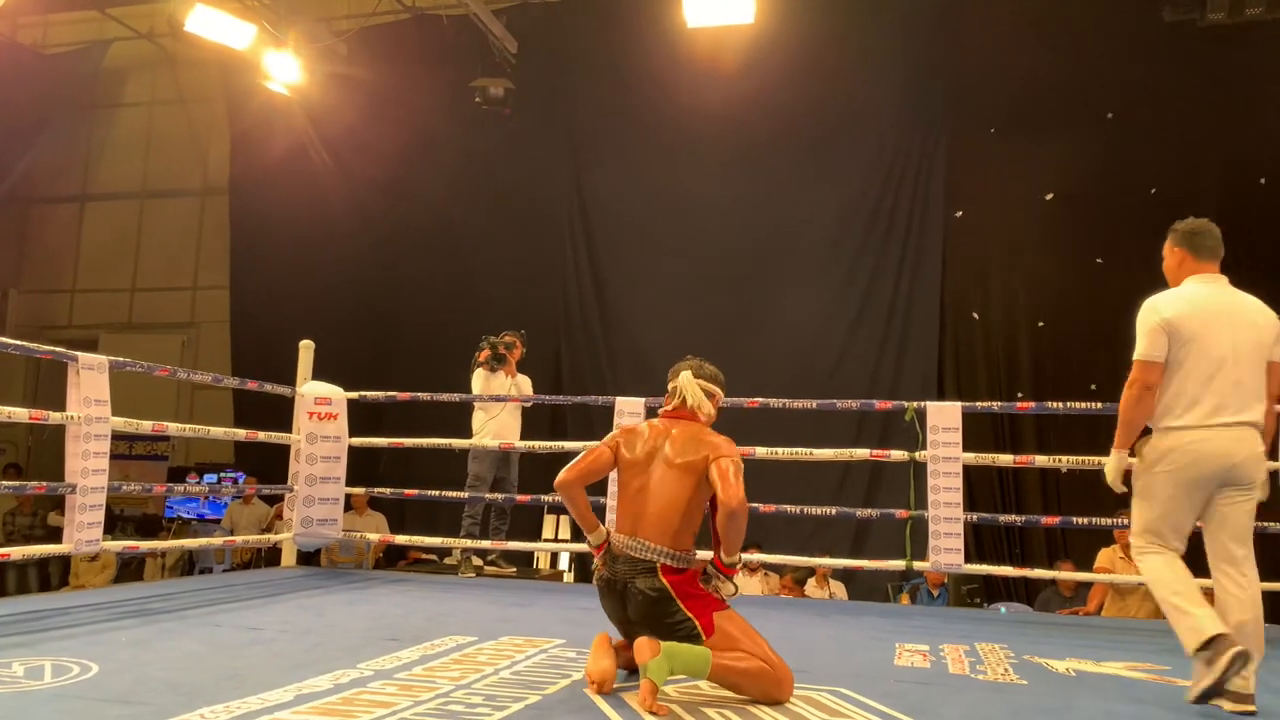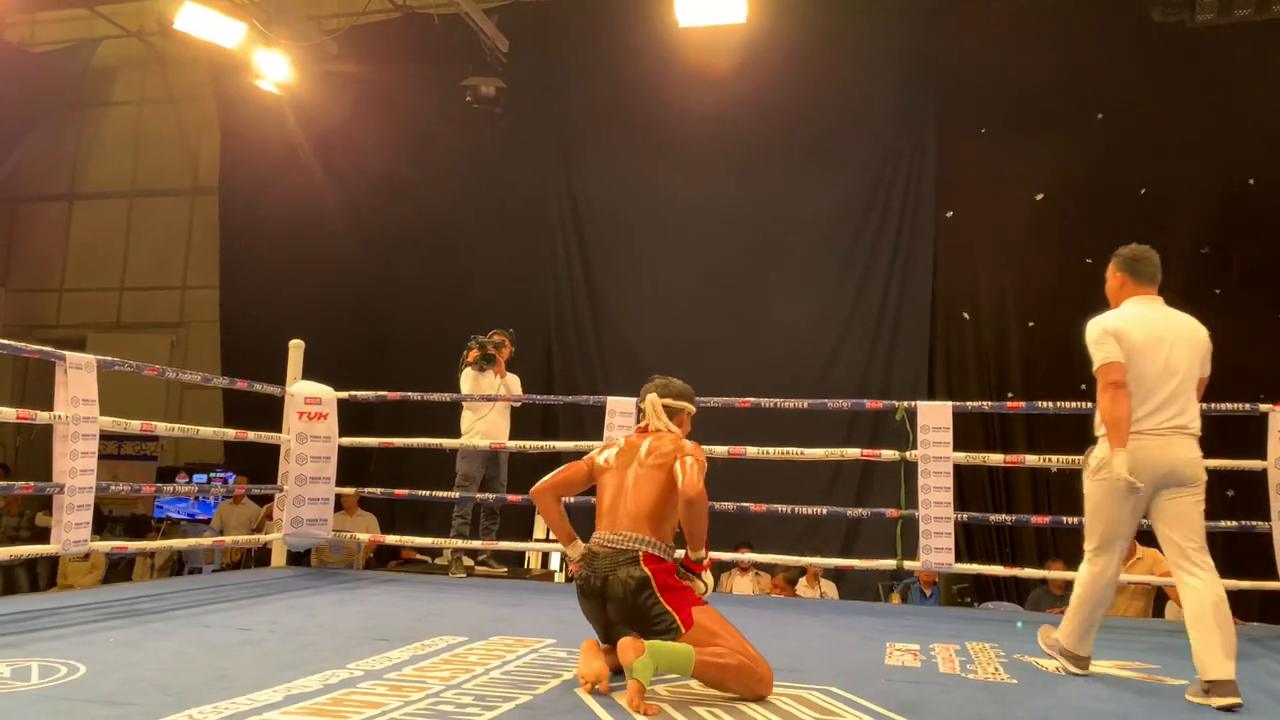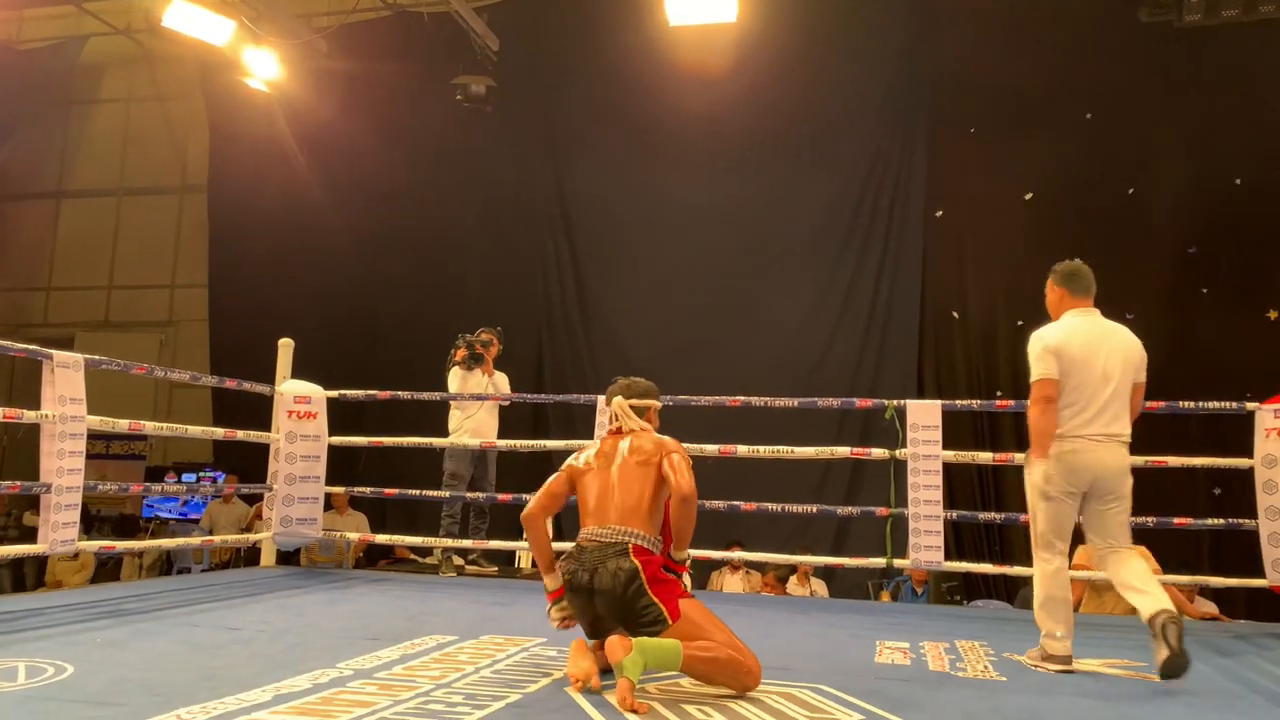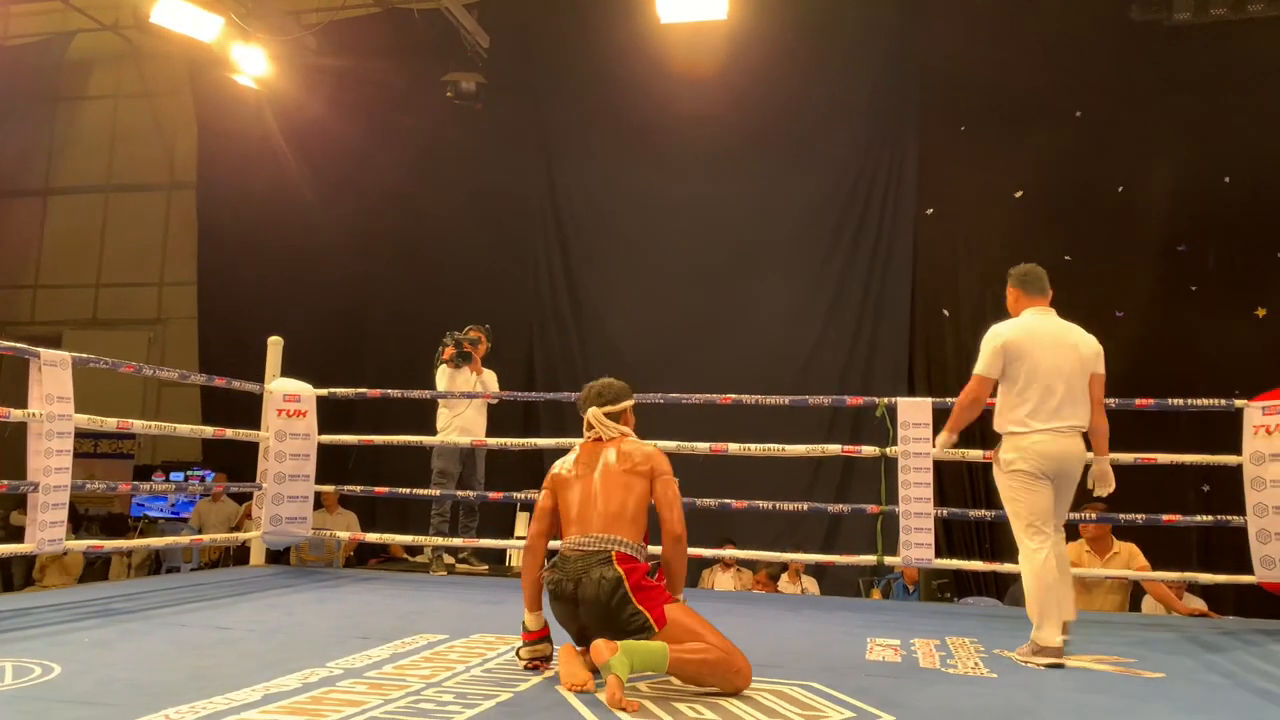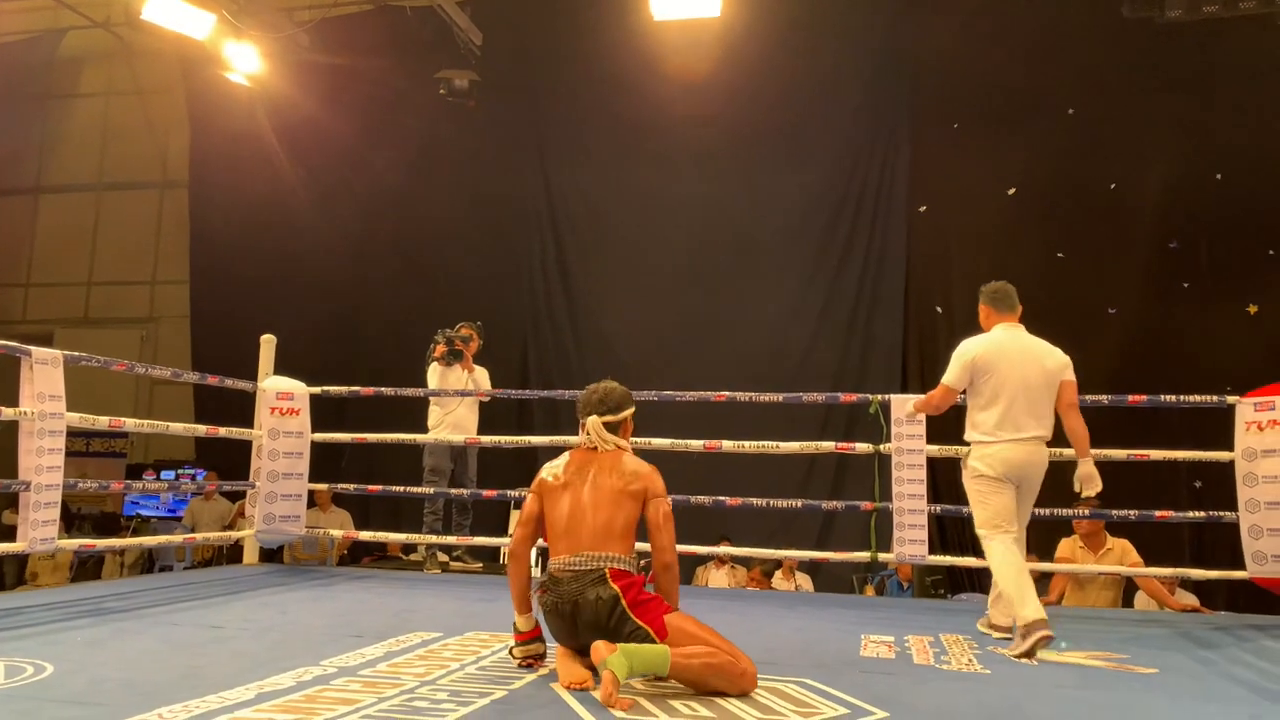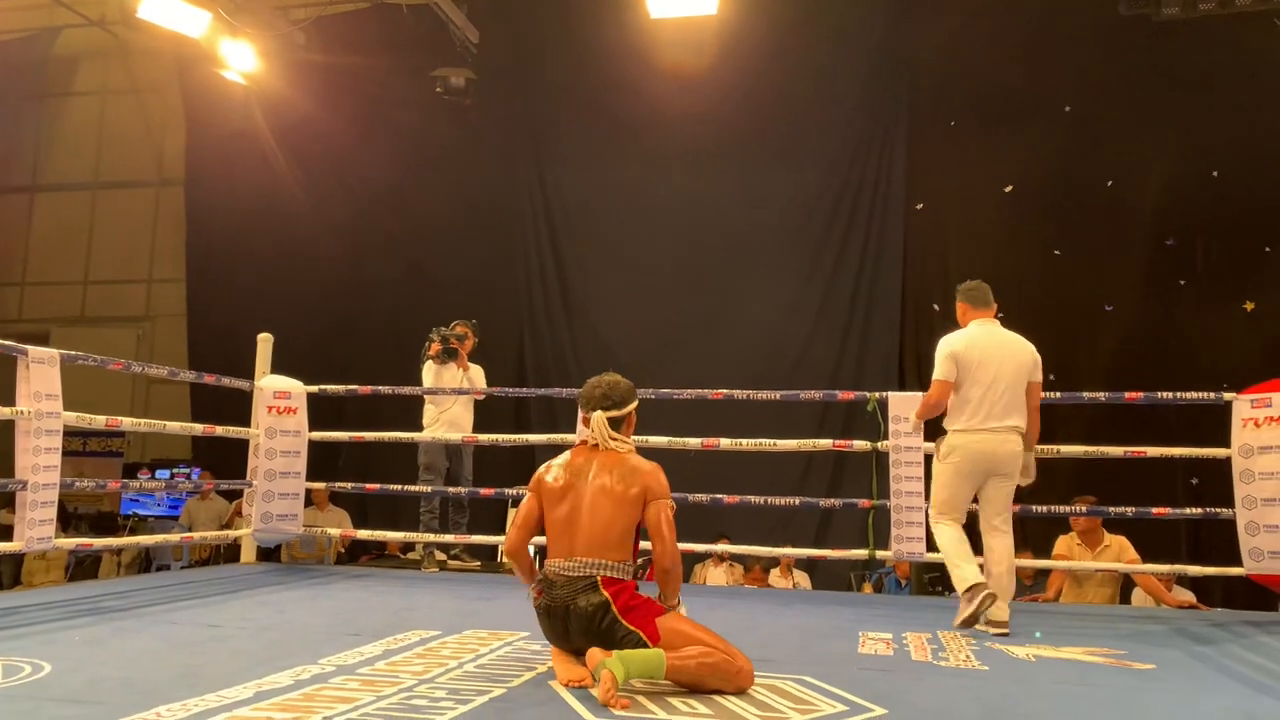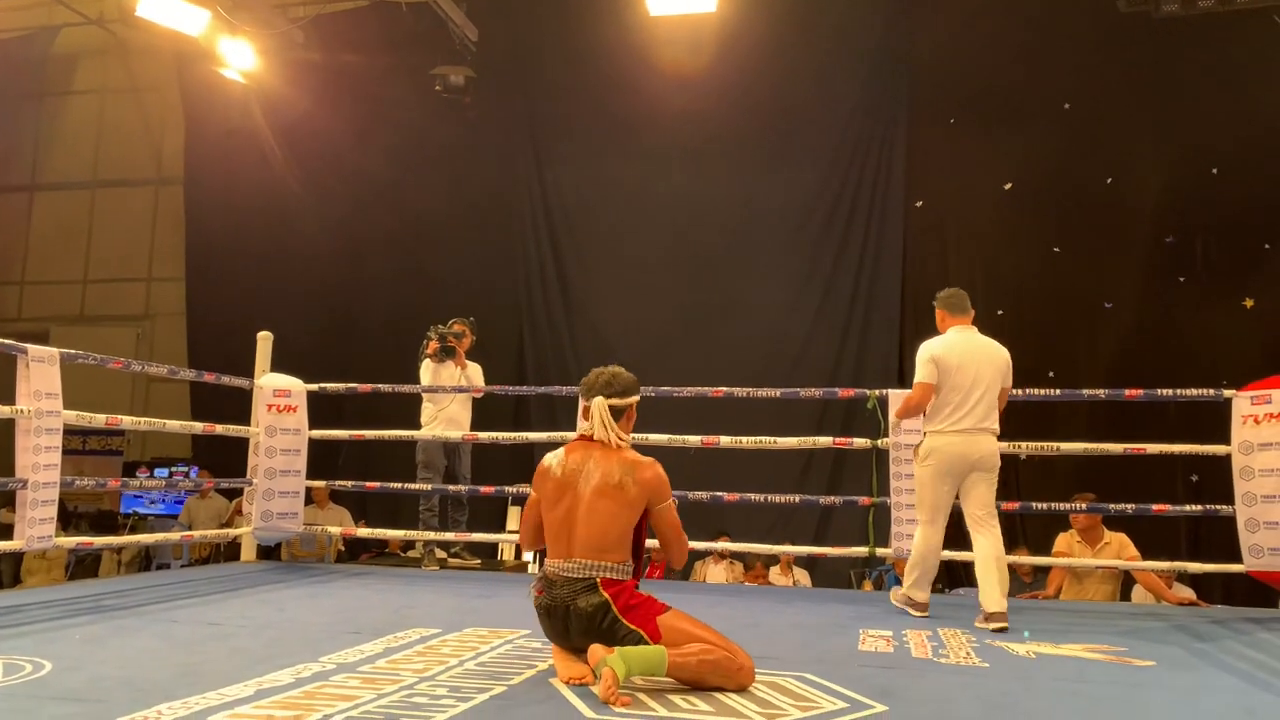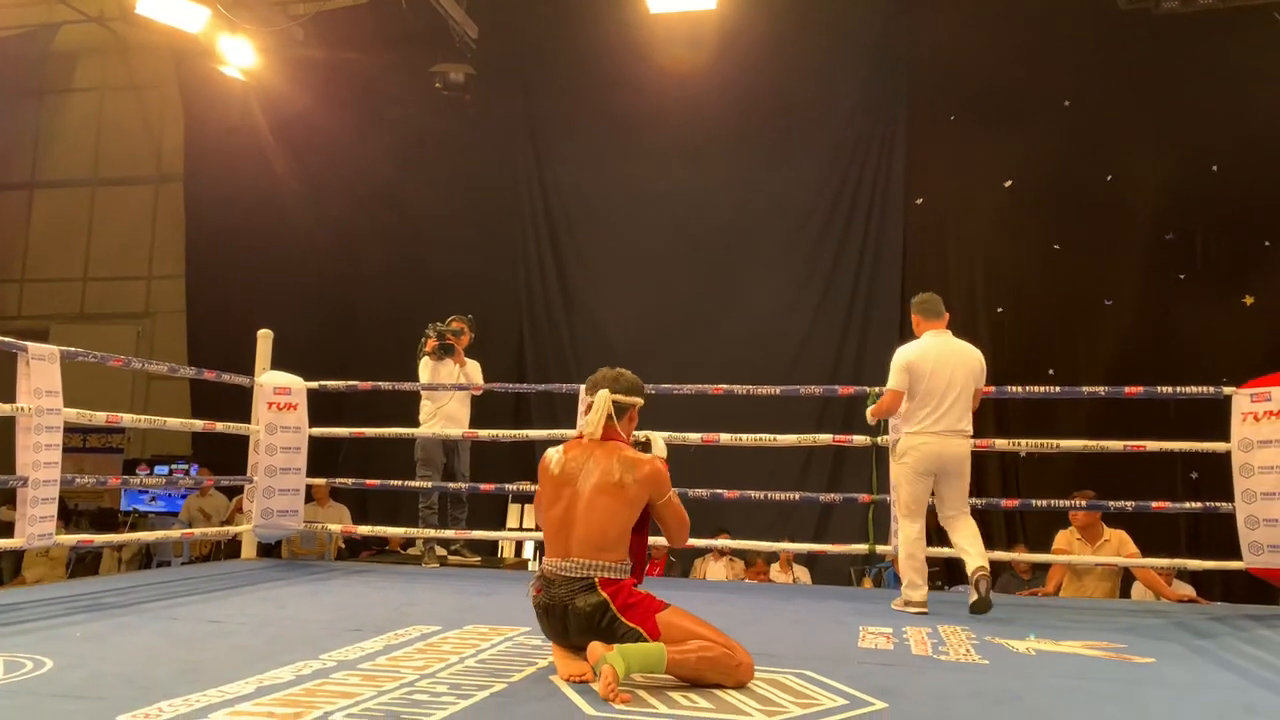
dt=0.2s
person 1, frame 1
left shoulder: (1163, 308)
left elbow: (1144, 386)
left wrist: (1118, 450)
left hip: (1181, 448)
left knee: (1154, 550)
right knee: (1236, 564)
left ankle: (1213, 644)
right ankle: (1238, 683)
person 1, frame 2
left shoulder: (1108, 325)
right shoulder: (1195, 330)
left elbow: (1114, 389)
left wrist: (1118, 453)
left hip: (1127, 454)
right hip: (1182, 454)
left knee: (1102, 556)
right knee: (1194, 563)
left ankle: (1074, 646)
right ankle: (1219, 679)
person 1, frame 3
left shoulder: (1048, 338)
right shoulder: (1129, 340)
left elbow: (1043, 402)
right elbow: (1132, 408)
left wrist: (1038, 462)
left hip: (1062, 457)
right hip: (1113, 456)
left knee: (1050, 555)
right knee: (1115, 552)
left ankle: (1055, 648)
right ankle: (1162, 615)
person 1, frame 4
left shoulder: (1004, 333)
right shoulder: (1085, 339)
left elbow: (975, 395)
right elbow: (1097, 405)
left wrist: (949, 432)
right wrist: (1101, 458)
left hip: (1024, 449)
right hip: (1070, 447)
left knee: (1036, 542)
right knee: (1052, 534)
left ankle: (1047, 641)
right ankle: (1058, 619)
person 1, frame 5
left shoulder: (974, 348)
right shoulder: (1053, 354)
left elbow: (941, 401)
right elbow: (1070, 409)
left wrist: (918, 405)
right wrist: (1085, 460)
left hip: (990, 456)
right hip: (1034, 455)
left knee: (999, 540)
right knee: (1012, 537)
left ankle: (1033, 621)
right ankle: (1001, 617)
person 1, frame 6
left shoulder: (954, 343)
right shoulder: (1025, 347)
left elbow: (936, 401)
right elbow: (1033, 408)
left wrist: (918, 417)
right wrist: (1028, 453)
left hip: (964, 444)
right hip: (1008, 445)
left knee: (945, 519)
right knee: (998, 528)
left ankle: (974, 586)
right ankle: (998, 613)
person 1, frame 7
left shoulder: (933, 348)
right shoulder: (999, 352)
left elbow: (919, 401)
right elbow: (1000, 403)
left wrist: (897, 415)
left hip: (942, 445)
right hip: (985, 445)
left knee: (931, 524)
right knee: (985, 525)
left ankle: (916, 595)
right ankle: (995, 608)
person 1, frame 8
left shoulder: (908, 353)
right shoulder: (973, 354)
left elbow: (891, 405)
right elbow: (973, 403)
left wrist: (873, 412)
left hip: (917, 444)
right hip: (958, 445)
left knee: (911, 521)
right knee: (957, 515)
left ankle: (914, 595)
right ankle: (979, 569)
person 2, frame 1
left shoulder: (627, 435)
right shoulder: (715, 445)
left elbow: (566, 481)
right elbow: (733, 505)
left wrist: (598, 541)
right wrist: (727, 565)
left hip: (614, 582)
right hip: (667, 587)
right knee: (779, 685)
left ankle: (614, 649)
right ankle: (663, 655)
person 2, frame 2
left shoulder: (607, 452)
right shoulder: (684, 448)
left elbow: (541, 491)
right elbow: (692, 494)
left wrist: (576, 553)
right wrist: (697, 562)
left hip: (593, 581)
right hip: (645, 579)
right knee: (759, 680)
left ankle: (602, 654)
right ankle: (646, 653)
person 2, frame 3
left shoulder: (582, 457)
right shoulder: (663, 445)
left elbow: (531, 515)
right elbow: (685, 493)
left wrist: (554, 588)
right wrist: (678, 560)
left hip: (580, 576)
right hip: (632, 573)
right knee: (747, 672)
left ankle: (592, 652)
right ankle: (633, 650)
person 2, frame 4
left shoulder: (562, 465)
right shoulder: (649, 457)
left elbow: (534, 544)
right elbow: (675, 533)
left wrist: (533, 627)
right wrist: (673, 598)
left hip: (564, 587)
right hip: (617, 581)
right knee: (737, 673)
left ankle: (582, 654)
right ankle: (620, 654)
person 2, frame 5
left shoulder: (550, 471)
right shoulder: (643, 473)
left elbow: (518, 550)
right elbow: (665, 560)
left wrist: (524, 627)
right wrist: (669, 633)
left hip: (558, 610)
right hip: (612, 600)
right knee: (743, 676)
left ankle: (578, 654)
right ankle: (623, 656)
person 2, frame 6
left shoulder: (550, 470)
right shoulder: (646, 473)
left elbow: (513, 547)
right elbow: (666, 562)
right wrist: (671, 605)
left hip: (553, 612)
right hip: (606, 606)
right knee: (739, 673)
left ankle: (573, 652)
right ankle: (620, 662)
person 2, frame 7
left shoulder: (550, 464)
right shoulder: (645, 471)
left elbow: (529, 542)
right elbow: (678, 557)
left hip: (551, 610)
right hip: (606, 607)
right knee: (740, 670)
left ankle: (574, 650)
right ankle: (621, 659)
person 2, frame 8
left shoulder: (551, 459)
right shoulder: (645, 467)
right elbow: (679, 537)
left hip: (549, 608)
right hip: (604, 605)
right knee: (740, 667)
left ankle: (574, 647)
right ankle: (618, 656)
person 3, frame 1
left shoulder: (522, 380)
right shoulder: (483, 373)
left elbow: (528, 401)
right elbow: (480, 401)
left wrist: (512, 373)
right wrist: (485, 368)
left hip: (510, 448)
right hip: (484, 445)
left knee: (503, 505)
right knee: (474, 502)
left ankle: (494, 555)
right ankle: (466, 557)
person 3, frame 2
left shoulder: (511, 378)
right shoulder: (471, 373)
left elbow: (517, 400)
right elbow: (469, 402)
left wrist: (502, 372)
right wrist: (474, 368)
left hip: (499, 448)
right hip: (473, 445)
left knee: (493, 505)
right knee: (464, 502)
left ankle: (485, 555)
right ankle: (456, 557)
person 3, frame 3
left shoulder: (499, 377)
right shoulder: (459, 371)
left elbow: (506, 399)
right elbow: (457, 400)
left wrist: (489, 372)
right wrist: (462, 367)
left hip: (487, 446)
right hip: (461, 444)
left knee: (482, 503)
right knee: (453, 501)
left ankle: (475, 554)
right ankle: (446, 556)
person 3, frame 4
left shoulder: (488, 375)
right shoulder: (447, 369)
left elbow: (494, 397)
right elbow: (445, 399)
left wrist: (478, 370)
right wrist: (450, 366)
left hip: (475, 445)
right hip: (449, 442)
left knee: (472, 501)
right knee: (442, 500)
left ankle: (465, 553)
right ankle: (437, 555)
person 3, frame 5
left shoulder: (480, 372)
right shoulder: (438, 367)
left elbow: (486, 395)
right elbow: (436, 398)
left wrist: (469, 368)
right wrist: (442, 365)
left hip: (467, 442)
right hip: (440, 439)
left knee: (464, 499)
right knee: (434, 498)
left ankle: (459, 550)
right ankle: (430, 553)
person 3, frame 6
left shoulder: (475, 370)
right shoulder: (433, 365)
left elbow: (481, 393)
right elbow: (431, 396)
left wrist: (464, 366)
right wrist: (437, 362)
left hip: (462, 440)
right hip: (435, 437)
left knee: (461, 497)
right knee: (431, 497)
left ankle: (457, 549)
right ankle: (428, 552)
person 3, frame 7
left shoulder: (473, 368)
right shoulder: (431, 363)
left elbow: (479, 391)
right elbow: (429, 394)
left wrist: (462, 365)
right wrist: (435, 360)
left hip: (460, 438)
right hip: (433, 436)
left knee: (460, 494)
right knee: (429, 495)
left ankle: (457, 547)
right ankle: (428, 550)
person 3, frame 8
left shoulder: (472, 365)
right shoulder: (429, 360)
left elbow: (478, 389)
right elbow: (428, 392)
left wrist: (461, 362)
right wrist: (433, 359)
left hip: (459, 435)
right hip: (431, 433)
left knee: (459, 492)
right knee: (429, 492)
left ankle: (457, 544)
right ankle: (429, 548)
